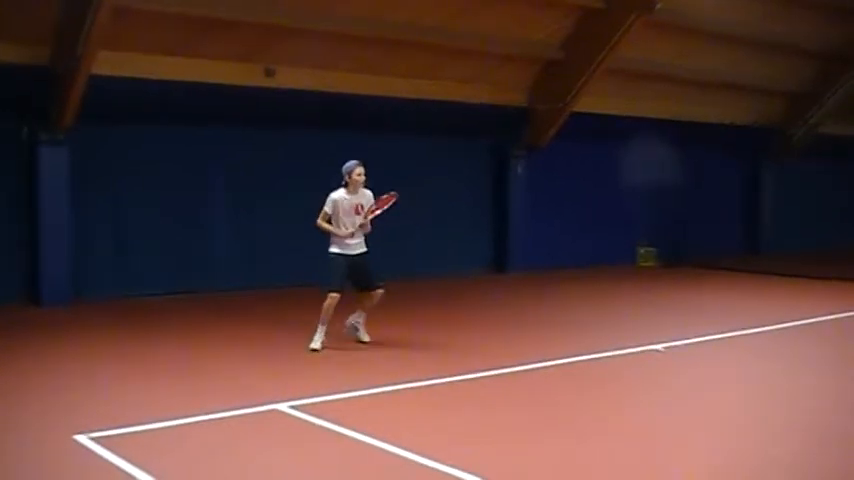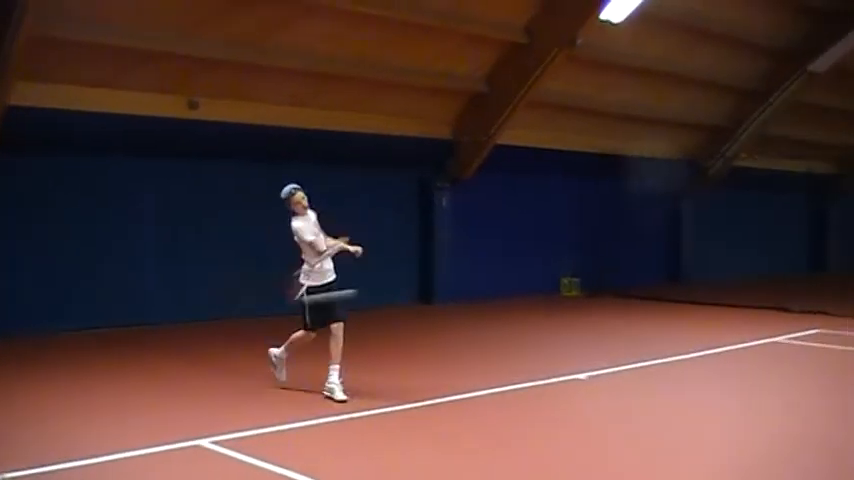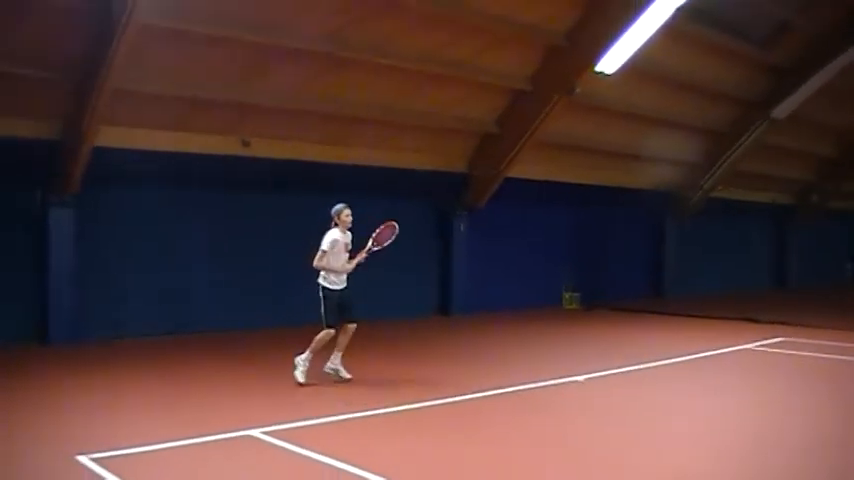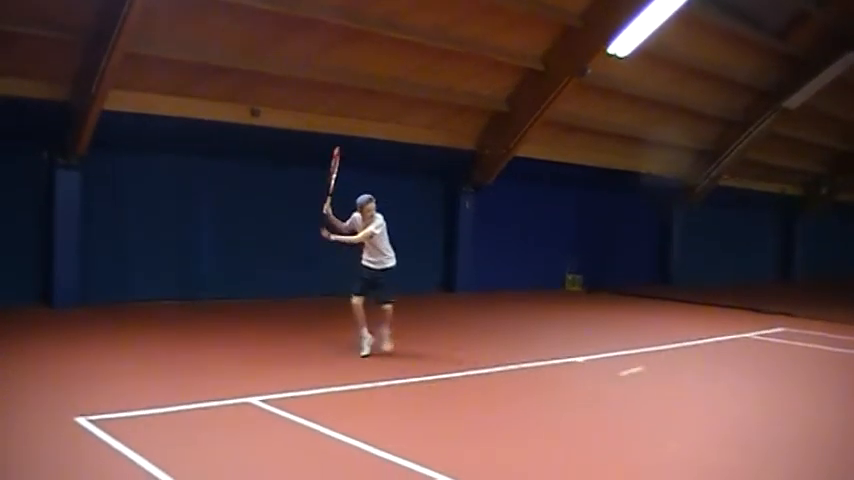
dt=1s
person 1, frame 1
left shoulder: (367, 195)
right shoulder: (335, 197)
left elbow: (367, 229)
right elbow: (320, 222)
left wrist: (364, 225)
right wrist: (341, 233)
left hip: (360, 252)
right hip: (339, 253)
left knee: (376, 292)
right knee: (333, 296)
left ankle: (355, 321)
right ankle: (319, 335)
person 1, frame 2
left shoulder: (310, 214)
right shoulder: (298, 225)
right elbow: (322, 251)
left wrist: (347, 246)
right wrist: (338, 246)
left hip: (328, 280)
right hip: (313, 283)
left knee: (337, 328)
right knee: (309, 332)
left ankle: (333, 383)
right ankle: (280, 353)
person 1, frame 3
left shoulder: (348, 236)
right shoulder: (331, 237)
right elbow: (317, 263)
left wrist: (356, 259)
right wrist: (340, 269)
left hip: (342, 288)
right hip: (328, 288)
left knee: (350, 326)
right knee: (330, 330)
left ankle: (334, 364)
right ankle: (303, 360)
person 1, frame 4
left shoulder: (379, 220)
right shoulder: (356, 217)
left elbow: (358, 239)
right elbow: (343, 228)
left wrist: (333, 237)
right wrist: (330, 216)
left hip: (385, 266)
right hip: (367, 266)
left knee: (386, 306)
right knee: (356, 302)
left ankle: (385, 332)
right ankle: (366, 338)
